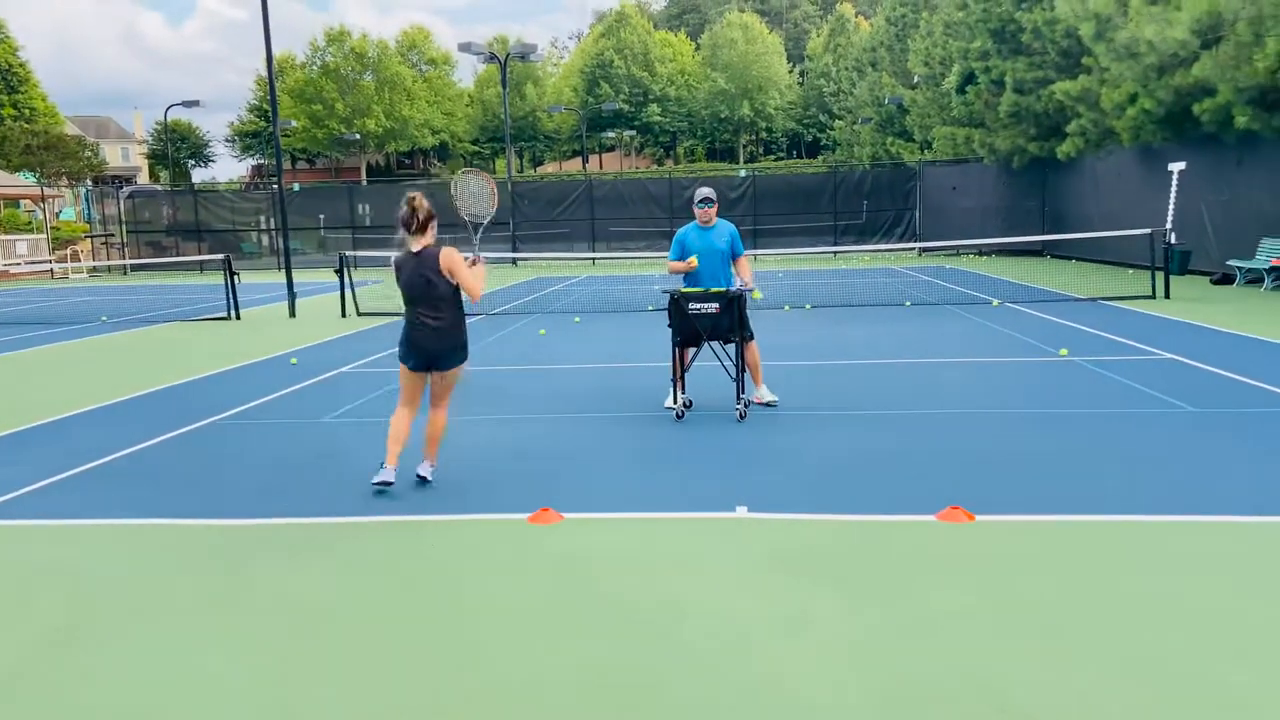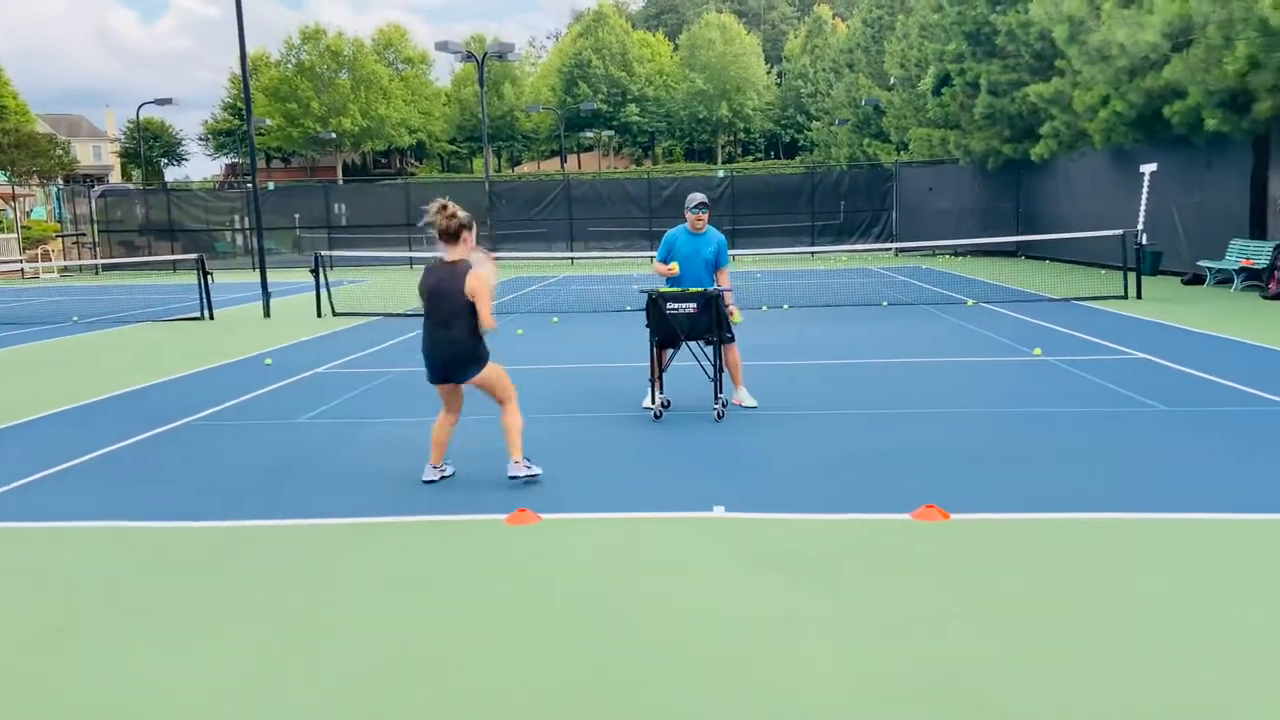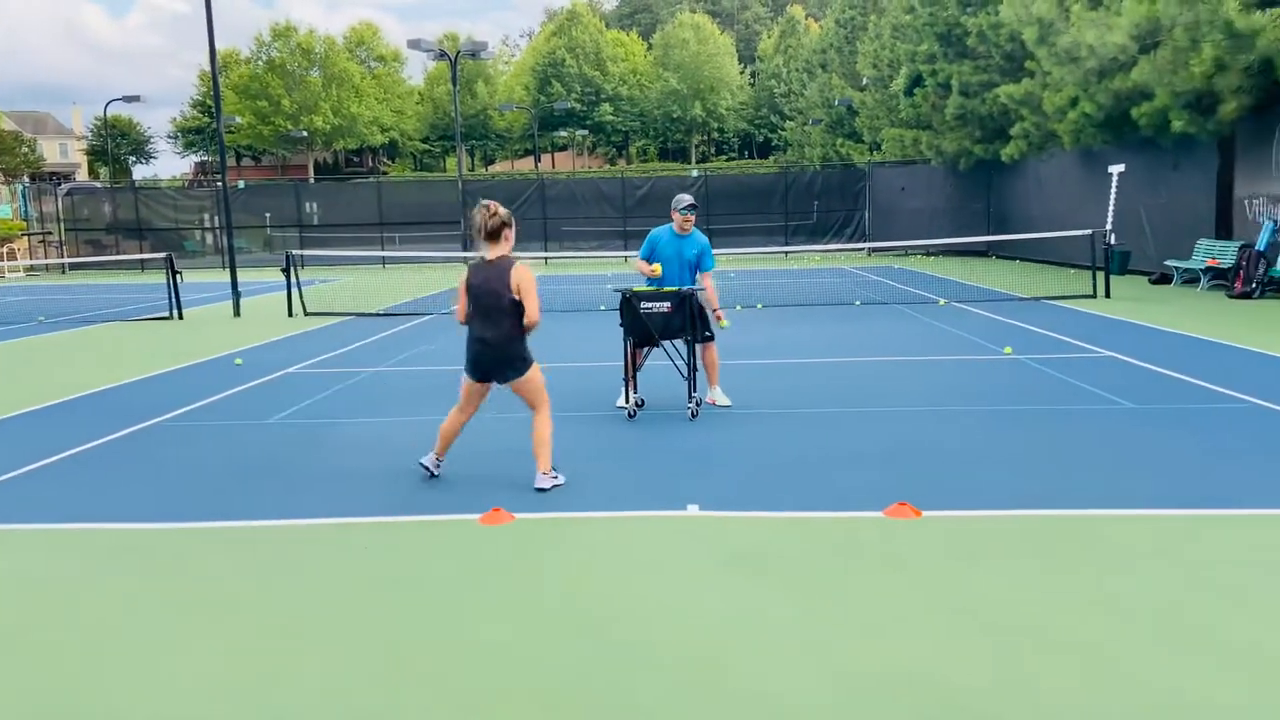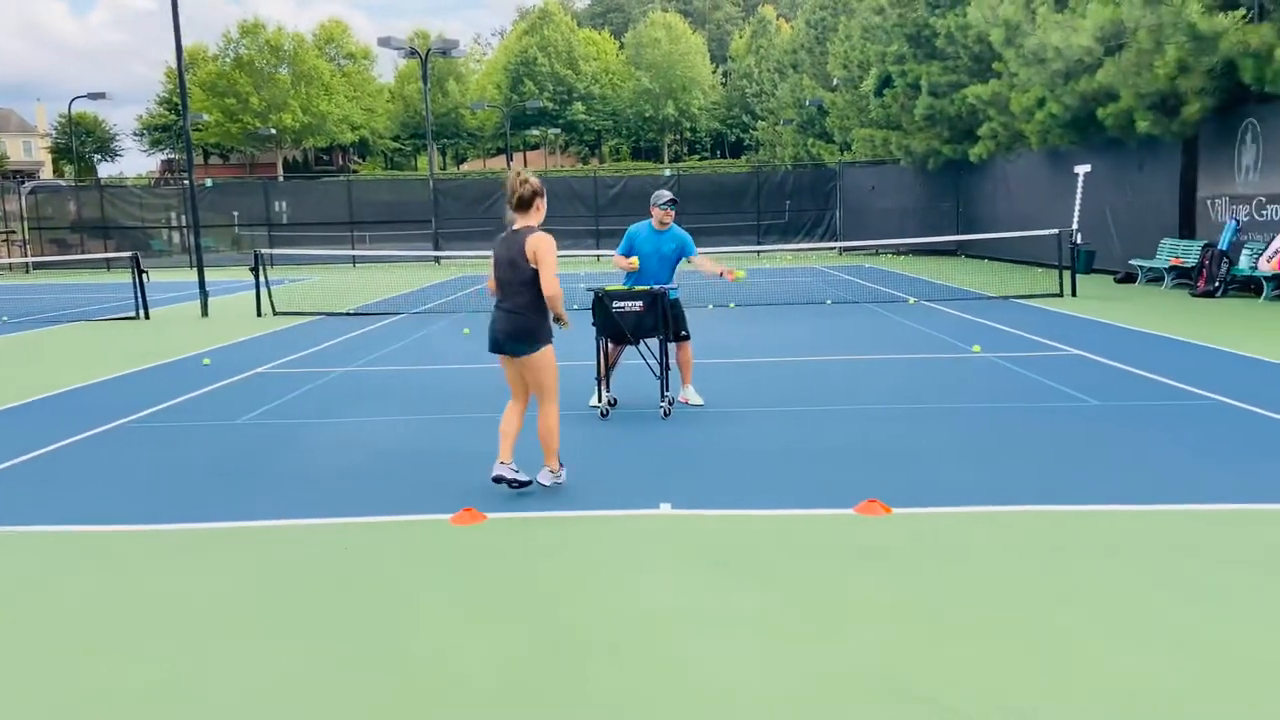
dt=0.2s
person 1, frame 1
left shoulder: (399, 264)
right shoulder: (446, 255)
right elbow: (475, 293)
left wrist: (463, 269)
right wrist: (474, 269)
left hip: (414, 344)
right hip: (450, 344)
left knee: (405, 408)
right knee: (439, 405)
left ankle: (388, 469)
right ankle: (428, 464)
person 1, frame 2
left shoulder: (428, 272)
right shoulder: (476, 275)
right elbow: (486, 325)
left hip: (435, 355)
right hip: (469, 356)
left knee: (450, 410)
right knee: (508, 400)
left ankle: (434, 467)
right ankle: (517, 463)
person 1, frame 3
left shoulder: (471, 272)
right shoulder: (519, 270)
left elbow: (462, 317)
right elbow: (533, 317)
right wrist: (525, 328)
left hip: (477, 354)
right hip: (510, 355)
left knee: (465, 409)
right knee: (541, 408)
left ankle: (434, 459)
right ankle: (545, 473)
person 1, frame 4
left shoulder: (502, 241)
right shoulder: (541, 240)
right elbow: (551, 291)
right wrist: (560, 313)
left hip: (501, 328)
right hip: (530, 330)
left knee: (518, 400)
right knee: (548, 401)
left ankle: (504, 464)
right ankle: (551, 469)
person 2, frame 1
left shoulder: (729, 230)
right shoulder: (683, 234)
left elbow: (739, 259)
right elbow: (671, 266)
left wrist: (748, 282)
right wrist: (685, 267)
left knee: (747, 340)
right knee: (682, 345)
left ankle: (760, 390)
right ankle: (676, 392)
person 2, frame 2
left shoulder: (717, 239)
right shoulder: (672, 236)
left elbow: (721, 273)
right elbow: (657, 264)
left wrist: (729, 303)
right wrist: (666, 271)
left knee: (729, 342)
left ankle: (739, 391)
right ankle: (654, 392)
person 2, frame 3
left shoulder: (701, 241)
right shoulder: (656, 235)
left elbow: (706, 277)
right elbow: (640, 262)
left wrist: (715, 308)
right wrist: (648, 271)
left knee: (708, 341)
right knee: (638, 344)
left ankle: (714, 391)
right ankle: (629, 391)
person 2, frame 4
left shoulder: (680, 236)
right shoulder: (635, 231)
left elbow: (698, 259)
right elbow: (617, 258)
left wrist: (720, 271)
right wrist: (626, 265)
left hip: (666, 298)
left knee: (683, 340)
right knee: (616, 342)
left ankle: (687, 389)
right ankle: (601, 389)
